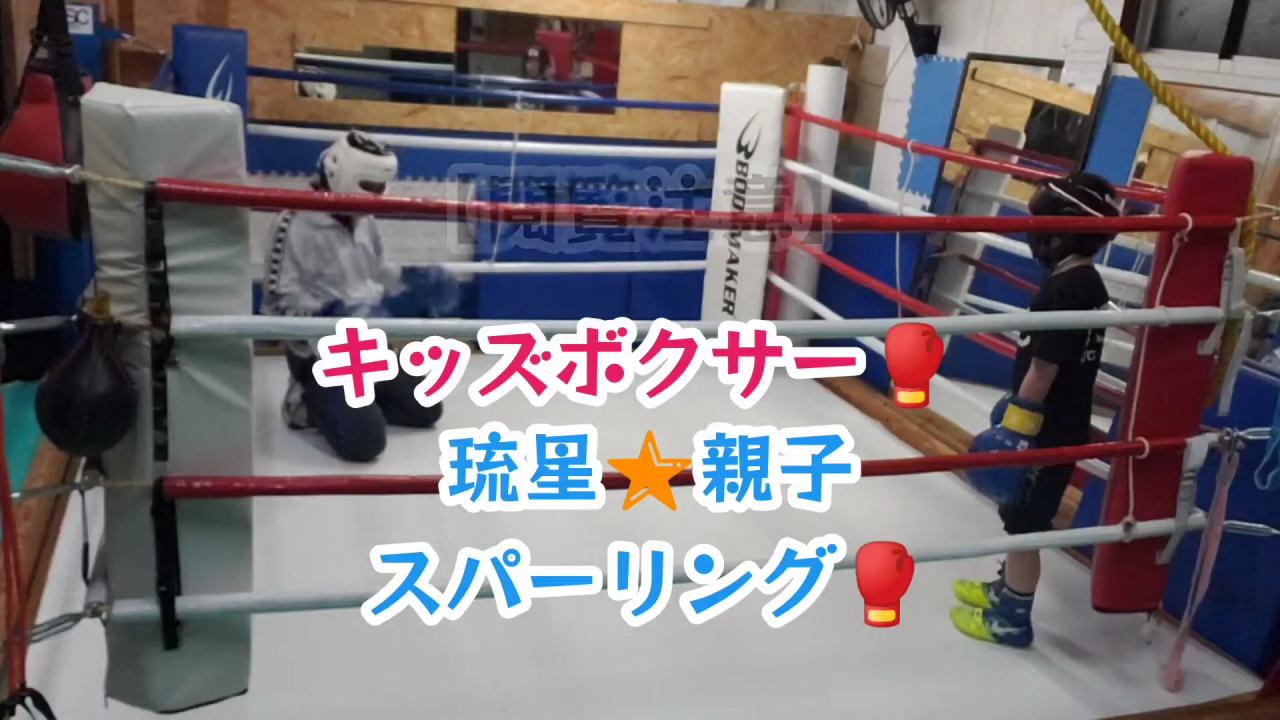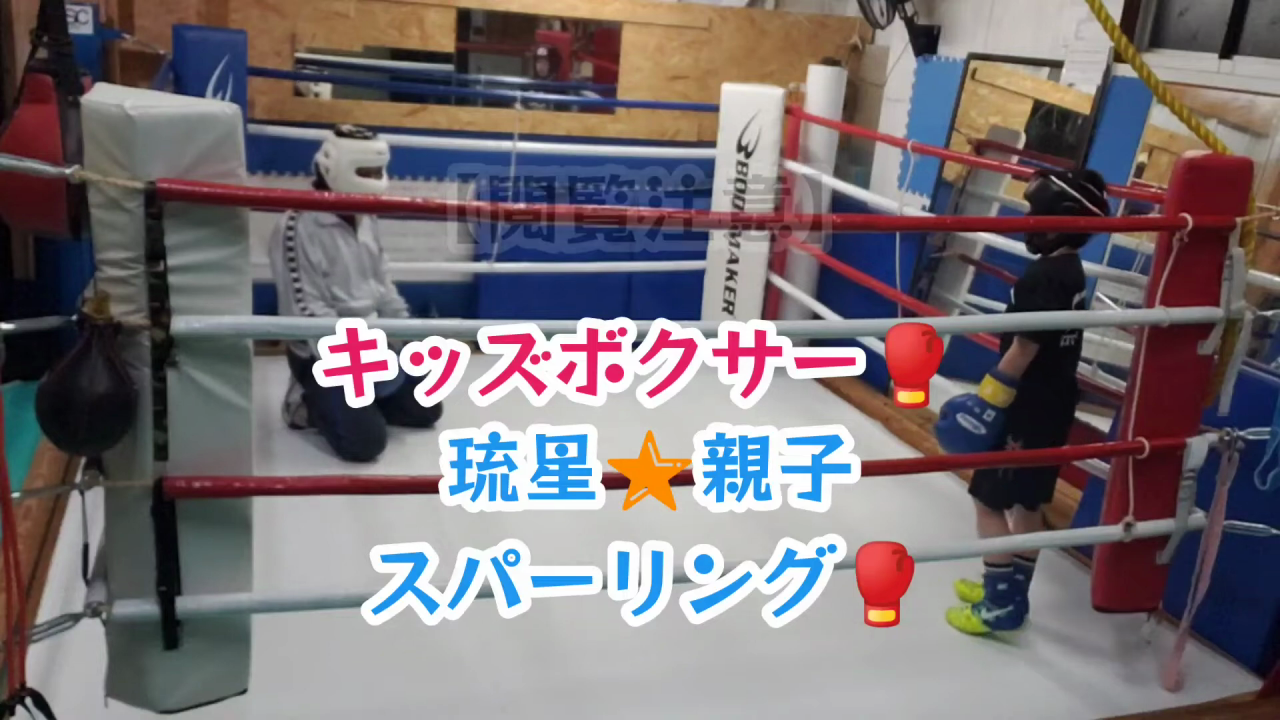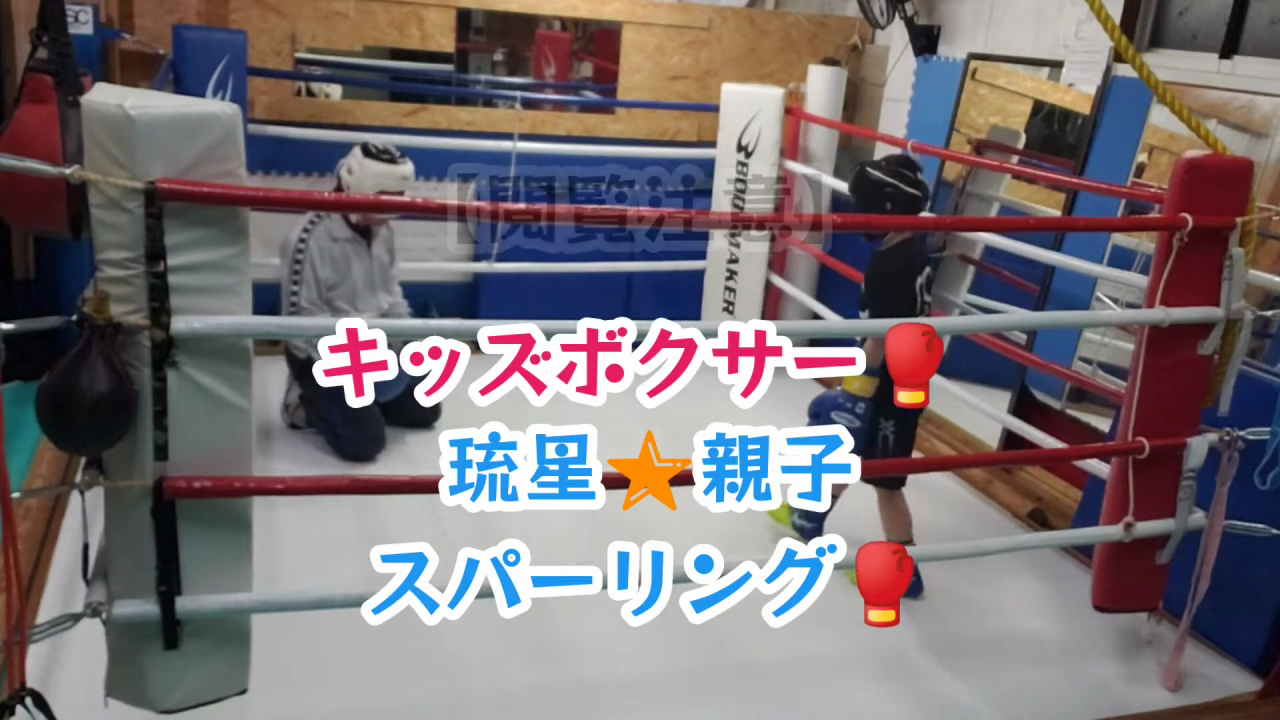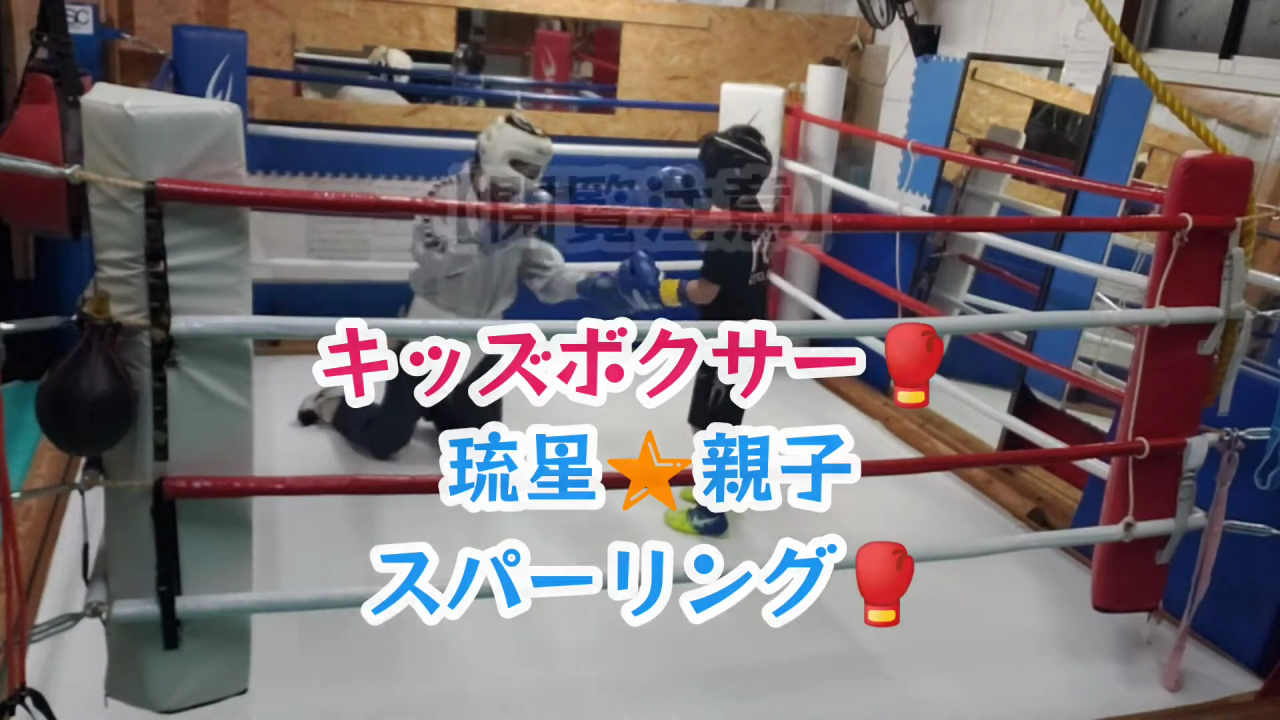
dt=1s
person 1, frame 1
left shoulder: (1060, 292)
right shoulder: (1090, 284)
left elbow: (1042, 371)
left wrist: (1015, 430)
left hip: (1046, 430)
right hip: (1066, 424)
left knee: (1023, 524)
right knee: (1026, 518)
left ankle: (1012, 620)
right ankle: (1006, 589)
person 1, frame 2
left shoulder: (1043, 277)
right shoulder: (1071, 273)
left elbow: (1024, 350)
left wrist: (987, 401)
left hip: (1028, 411)
right hip: (1052, 409)
left knee: (989, 501)
right knee: (1027, 504)
left ankle: (1000, 604)
right ankle: (1013, 591)
person 1, frame 3
left shoulder: (887, 266)
right shoulder: (914, 253)
left elbow: (880, 339)
left wrist: (856, 393)
left hip: (891, 388)
left knee: (883, 479)
right ankle: (808, 520)
person 1, frame 4
left shoulder: (728, 224)
right shoulder: (753, 214)
left elbow: (704, 291)
left wrist: (658, 288)
left knee: (708, 427)
right knee: (714, 421)
left ankle: (710, 513)
person 2, frame 1
left shoulder: (363, 220)
right shoulder: (295, 227)
left elbow: (379, 274)
right elbow: (280, 304)
left wrist: (418, 283)
right wrist: (334, 317)
right hip: (319, 353)
left knee: (426, 410)
right knee: (365, 440)
right ankle: (310, 404)
person 2, frame 2
left shoulder: (365, 221)
right shoulder: (299, 228)
left elbow: (382, 284)
right elbow: (307, 310)
right hip: (322, 354)
left knee: (427, 410)
right knee: (366, 441)
right ankle: (310, 403)
person 2, frame 3
left shoulder: (382, 229)
right shoulder: (312, 238)
right elbow: (303, 317)
right hip: (321, 355)
left knee: (425, 412)
right knee: (365, 442)
right ankle: (307, 404)
person 2, frame 4
left shoulder: (528, 209)
right shoulder: (445, 195)
left elbow: (547, 276)
right elbow: (437, 260)
left wrist: (602, 287)
right wrist: (499, 230)
right knee: (385, 442)
left ankle: (433, 404)
right ankle: (336, 404)
